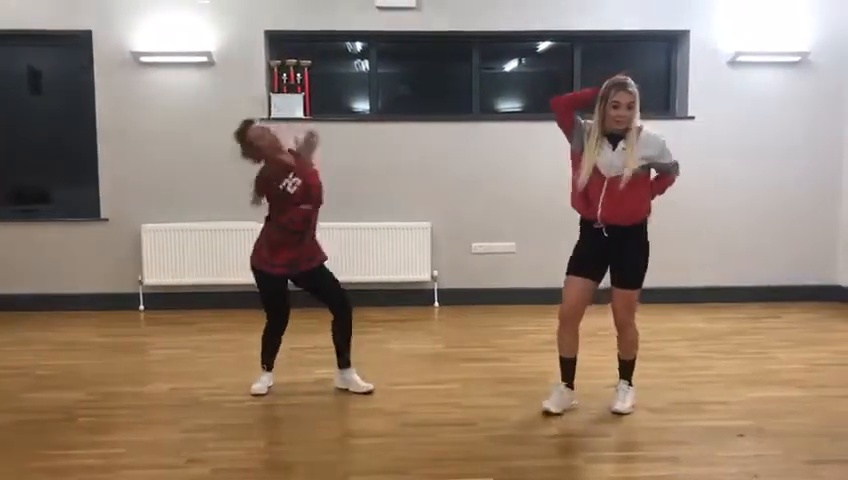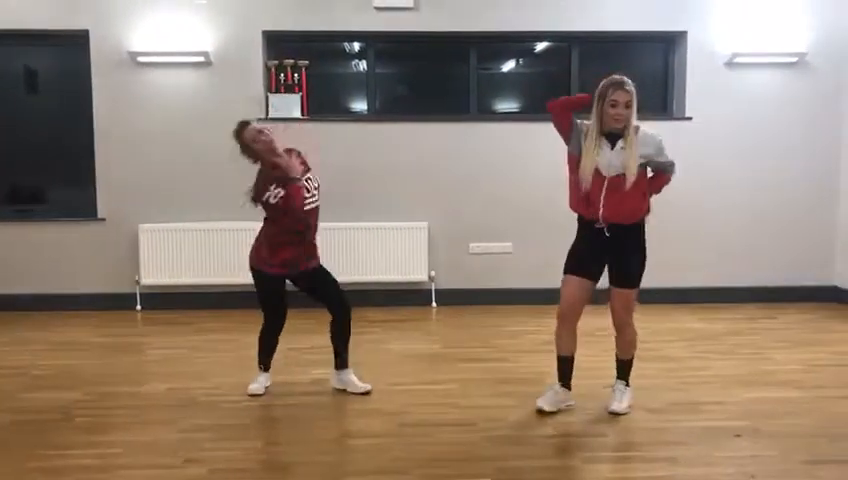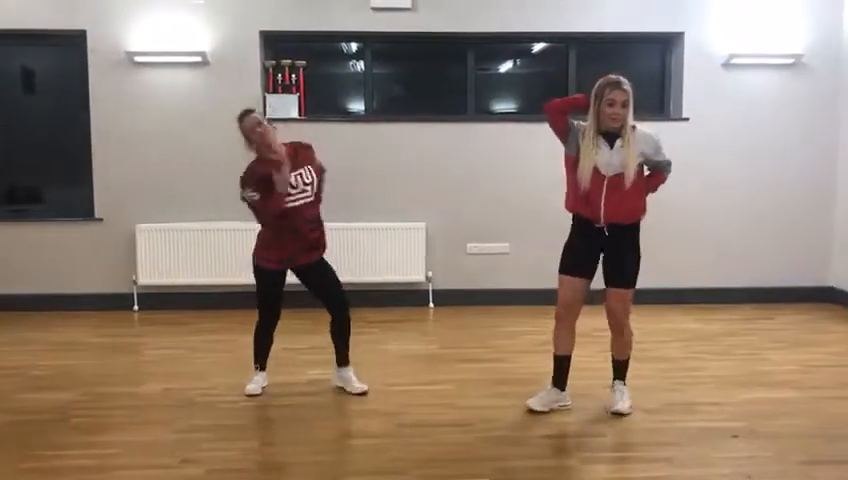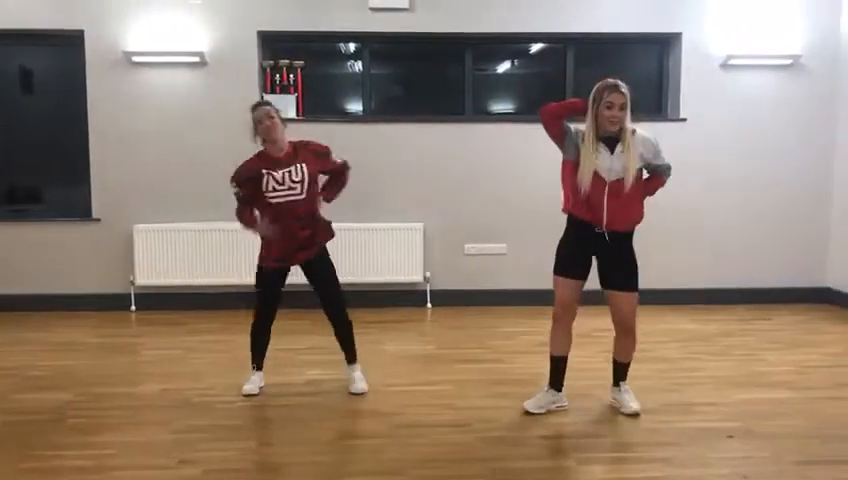
dt=0.1s
person 1, frame 1
left shoulder: (649, 142)
right shoulder: (583, 136)
left elbow: (671, 171)
right elbow: (559, 104)
left wrist: (646, 196)
right wrist: (597, 94)
left hip: (630, 237)
right hip: (592, 234)
left knee: (624, 319)
right knee: (568, 314)
left ankle: (625, 385)
right ankle: (566, 388)
person 1, frame 2
left shoulder: (646, 141)
right shoulder: (581, 136)
left elbow: (666, 171)
right elbow: (555, 106)
left wrist: (643, 195)
right wrist: (593, 98)
left hip: (628, 236)
right hip: (589, 234)
left knee: (622, 319)
right knee: (566, 313)
left ankle: (622, 385)
right ankle: (562, 388)
person 1, frame 3
left shoulder: (643, 140)
right shoulder: (578, 137)
left elbow: (663, 168)
right elbow: (552, 109)
left wrist: (641, 191)
right wrist: (588, 102)
left hip: (624, 235)
right hip: (584, 232)
left knee: (618, 320)
right knee: (565, 313)
left ankle: (619, 385)
right ankle: (558, 389)
person 1, frame 4
left shoulder: (642, 144)
right shoulder: (576, 141)
left elbow: (662, 172)
right elbow: (548, 113)
left wrist: (640, 194)
right wrist: (585, 105)
left hip: (618, 240)
right hip: (579, 234)
left knee: (626, 323)
right knee: (562, 314)
left ankle: (621, 387)
right ankle: (555, 391)
person 2, frame 1
left shoulder: (293, 158)
right shoulder: (272, 174)
right elbow: (312, 196)
right wrist: (306, 158)
left hip: (305, 255)
right hip: (272, 261)
left knee: (342, 307)
right knee: (277, 321)
left ankle: (345, 373)
right ankle: (266, 373)
person 2, frame 2
left shoulder: (295, 157)
right shoulder: (268, 177)
right elbow: (295, 212)
right wrist: (294, 177)
left hip: (303, 256)
right hip: (270, 261)
left knee: (341, 307)
right knee: (275, 321)
left ankle: (342, 373)
right ankle: (263, 373)
person 2, frame 3
left shoulder: (303, 152)
right shoulder: (255, 173)
left elbow: (318, 173)
right elbow: (265, 215)
left wrist: (310, 203)
right wrist: (279, 180)
left hip: (309, 250)
right hip: (271, 254)
left knee: (340, 306)
right knee: (268, 317)
left ankle: (343, 371)
right ankle: (260, 373)
person 2, frame 4
left shoulder: (311, 152)
right shoulder: (250, 168)
left elbow: (341, 171)
right elbow: (244, 209)
left wrist: (324, 197)
right wrist: (258, 225)
left hip: (312, 245)
right hip: (274, 251)
left knee: (336, 307)
right knee: (264, 314)
left ankle: (353, 368)
right ankle: (257, 373)
